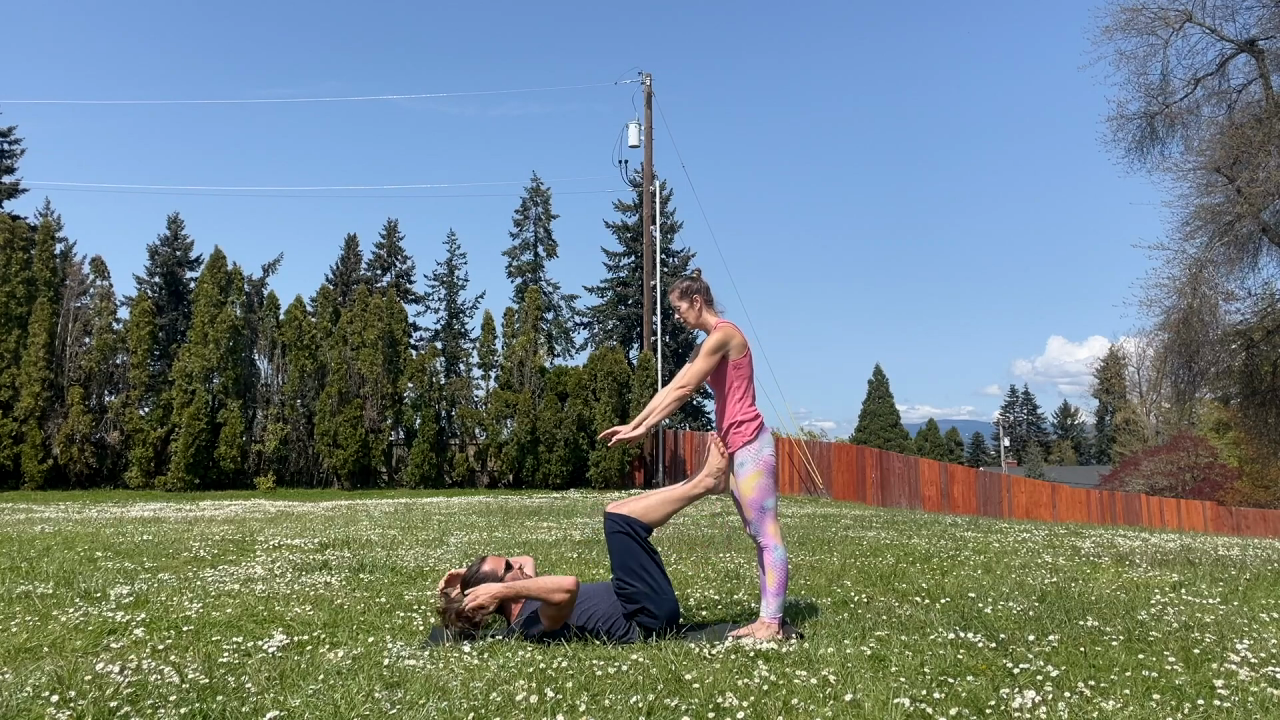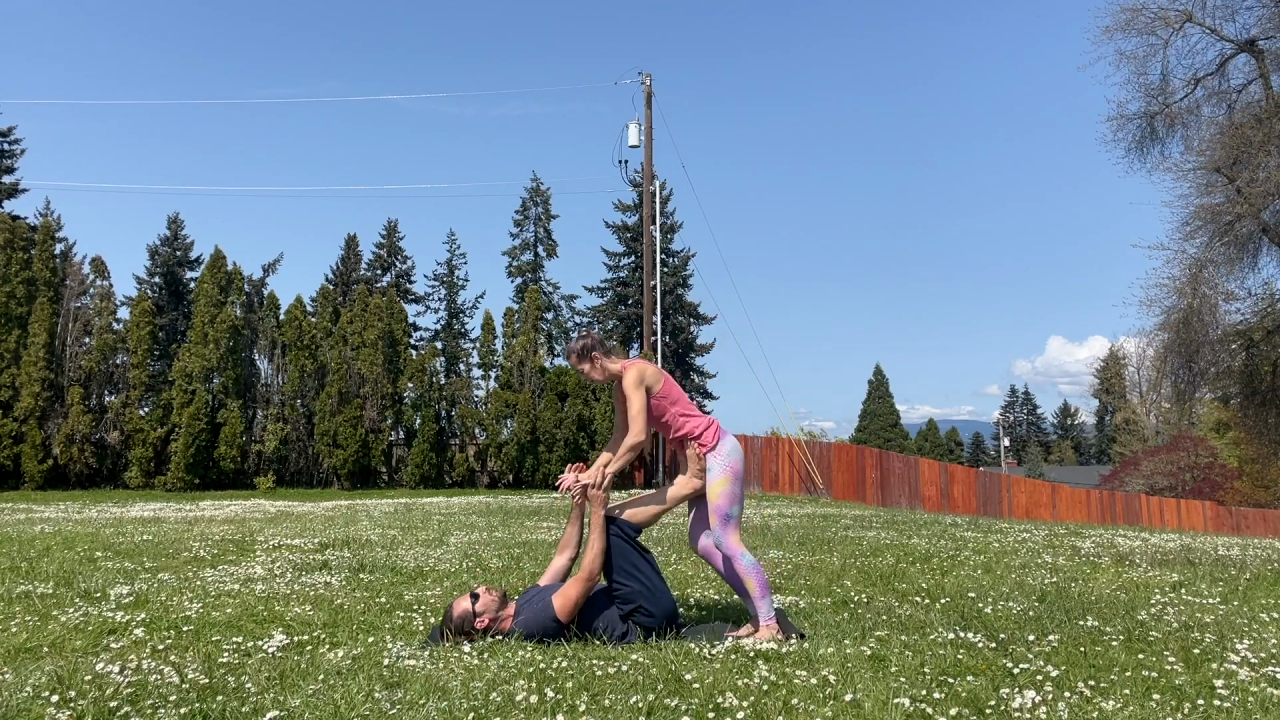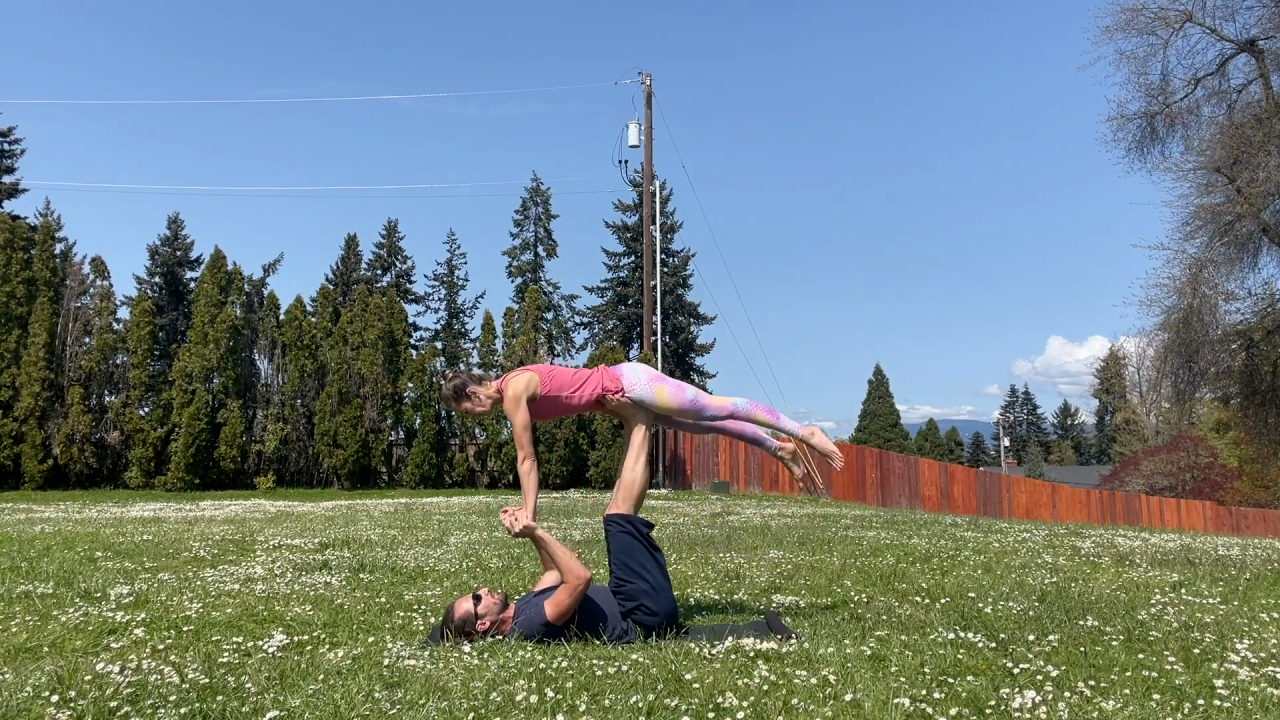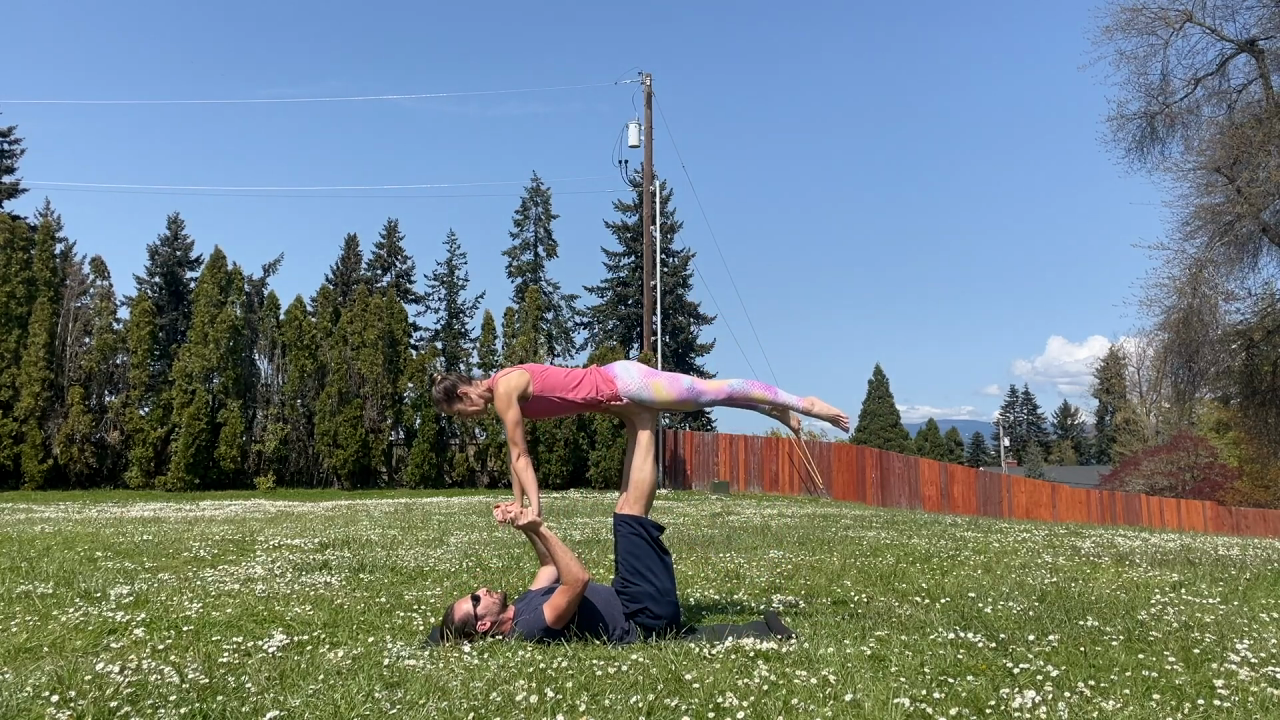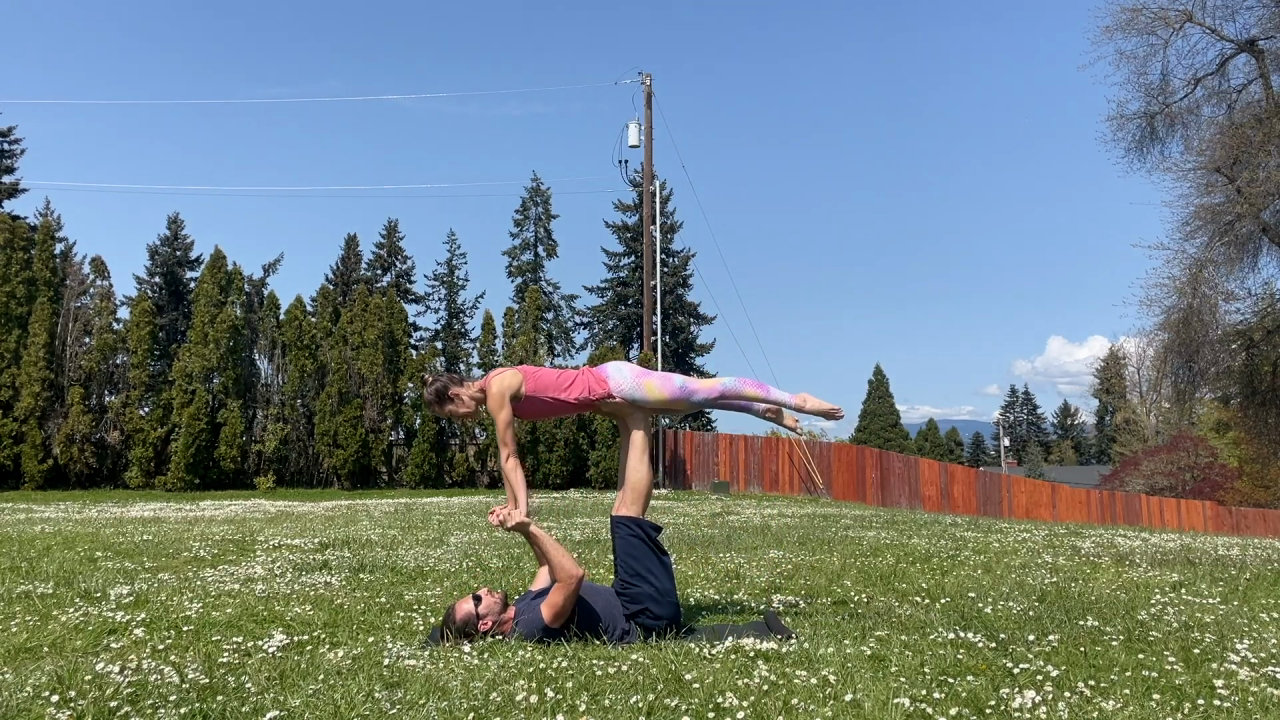
dt=0.7s
person 1, frame 1
left shoulder: (723, 334)
right shoulder: (708, 344)
left elbow: (683, 391)
right elbow: (670, 387)
left wrist: (644, 429)
right wrist: (632, 425)
left hip: (749, 443)
right hip: (736, 446)
left knee: (767, 534)
right knee: (757, 534)
left ankle: (773, 623)
right ankle: (767, 618)
person 1, frame 2
left shoulder: (633, 374)
right shoulder: (620, 385)
left elbow: (637, 438)
right elbow: (618, 440)
left wrist: (603, 478)
right wrist: (590, 474)
left hip: (717, 451)
right hip: (700, 458)
left knee: (727, 542)
right knee: (703, 543)
left ankle: (769, 624)
right ankle: (758, 617)
person 1, frame 3
left shoulder: (513, 391)
right shoulder: (514, 392)
left elbow: (526, 459)
right elbow: (526, 458)
left wrist: (529, 516)
right wrist: (526, 509)
left hip: (626, 385)
right hip: (622, 393)
left knee: (721, 411)
right knee: (705, 422)
left ankle: (803, 433)
right ankle: (781, 448)
person 1, frame 4
left shoulder: (505, 388)
right shoulder: (505, 393)
left elbow: (520, 454)
right elbow: (517, 454)
left wrist: (536, 508)
right wrist: (518, 504)
left hip: (620, 385)
right hip: (617, 391)
left knee: (712, 392)
right knee: (705, 395)
left ankle: (802, 404)
right ankle: (774, 408)
person 1, frame 5
left shoulder: (498, 387)
right shoulder: (496, 394)
left elbow: (508, 456)
right elbow: (508, 455)
left wrist: (523, 509)
right wrist: (513, 505)
left hip: (612, 384)
right hip: (607, 395)
left knee: (704, 390)
right knee: (699, 399)
left ankle: (795, 401)
right ankle: (770, 412)
person 2, frame 1
left shoulder: (524, 606)
right shoulder: (533, 625)
left elbow: (528, 567)
right elbow: (568, 586)
left wrist: (469, 575)
right wrist: (504, 584)
left hip: (644, 616)
right hip: (647, 620)
left knee: (622, 516)
right knee: (618, 514)
left ankle: (701, 483)
right ankle: (704, 482)
person 2, frame 2
left shoulder: (525, 603)
right shoulder: (531, 624)
left elbow: (564, 555)
right elbow: (588, 575)
left wrist: (579, 502)
right wrist: (596, 511)
left hip: (645, 618)
right hip: (646, 619)
right knee: (611, 521)
person 2, frame 3
left shoulder: (521, 610)
right shoulder: (530, 627)
left elbow: (558, 571)
right elbow: (580, 578)
left wrist: (530, 529)
right wrist: (536, 532)
left hip: (646, 619)
right hip: (644, 618)
right knee: (620, 514)
person 2, frame 4
left shoulder: (524, 606)
right shoulder: (530, 627)
left elbow: (551, 566)
right elbow: (577, 580)
left wrist: (527, 528)
right wrist: (539, 528)
left hip: (644, 623)
right hip: (647, 617)
right knee: (629, 514)
person 2, frame 5
left shoulder: (525, 607)
right shoulder: (532, 628)
left elbow: (549, 564)
right elbow: (572, 575)
left wrist: (522, 528)
right wrist: (529, 528)
left hip: (647, 621)
right hip: (648, 619)
right knee: (626, 514)
